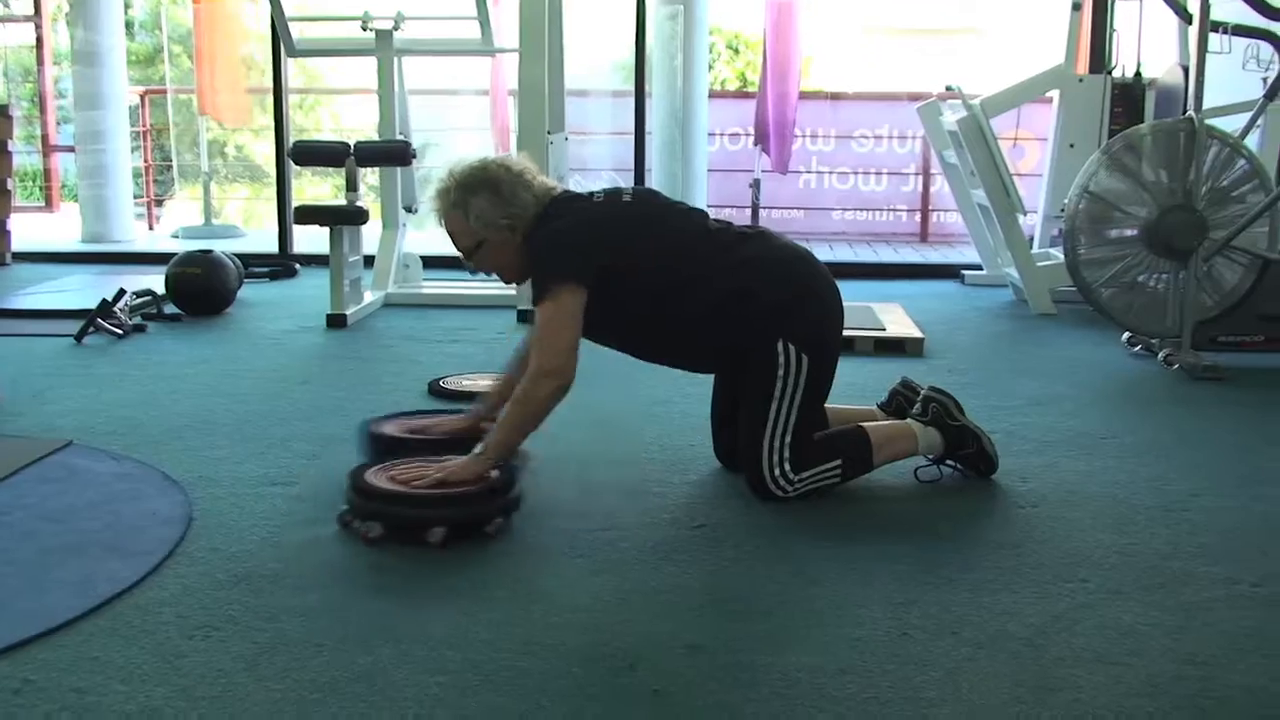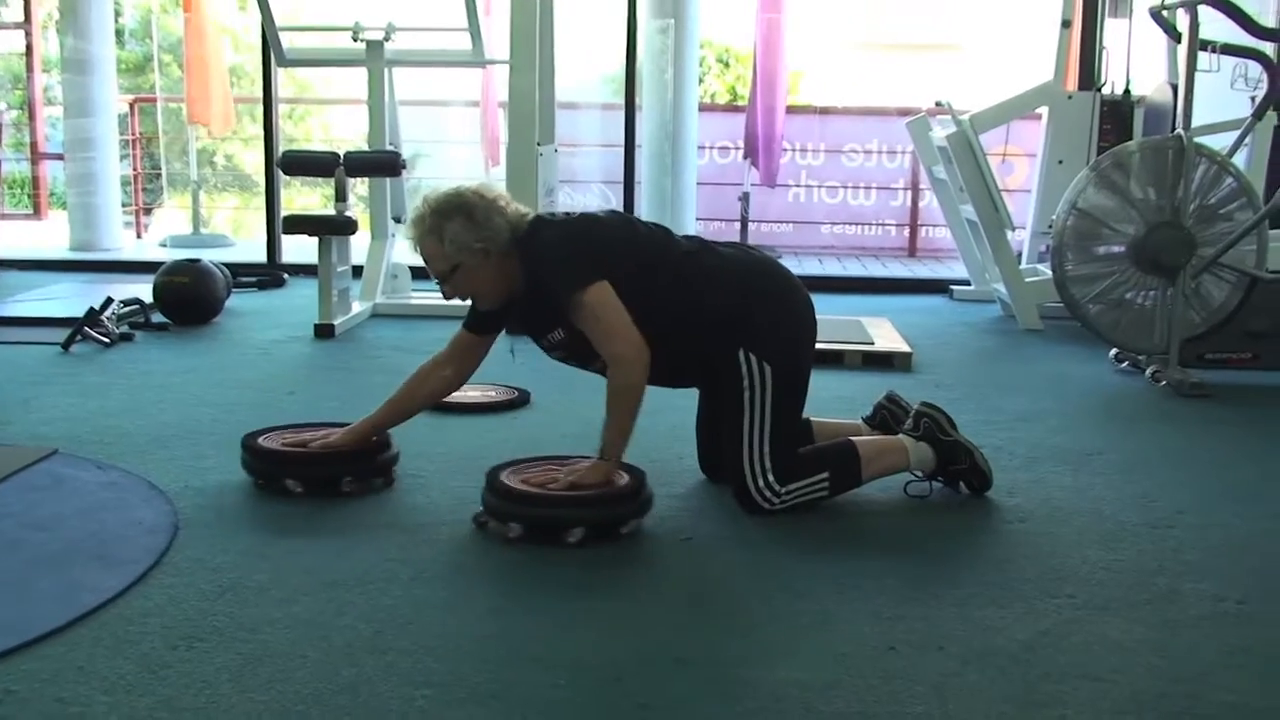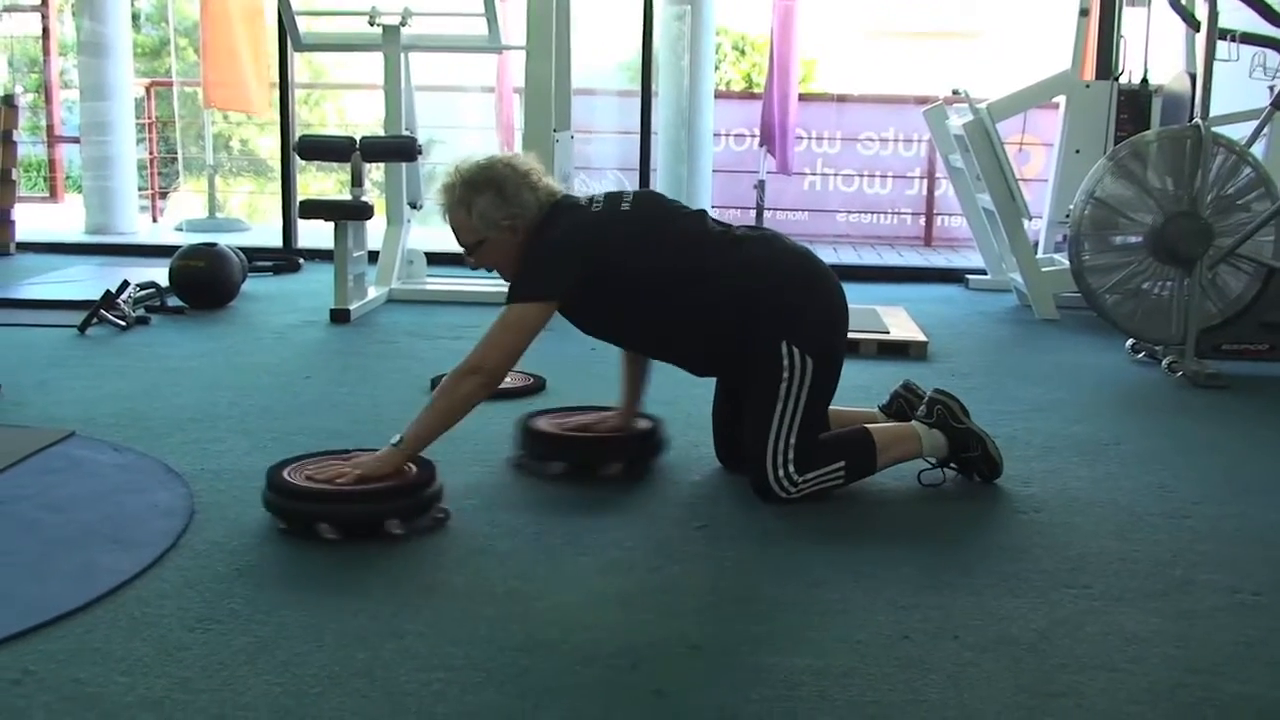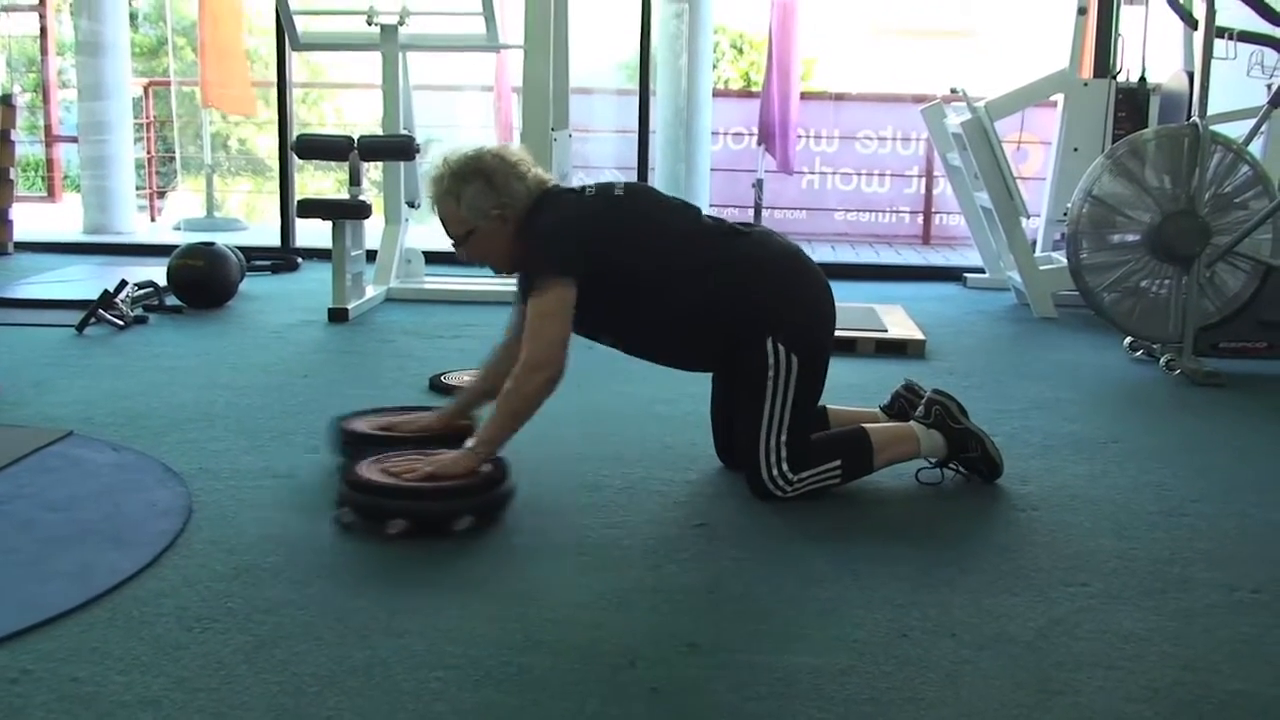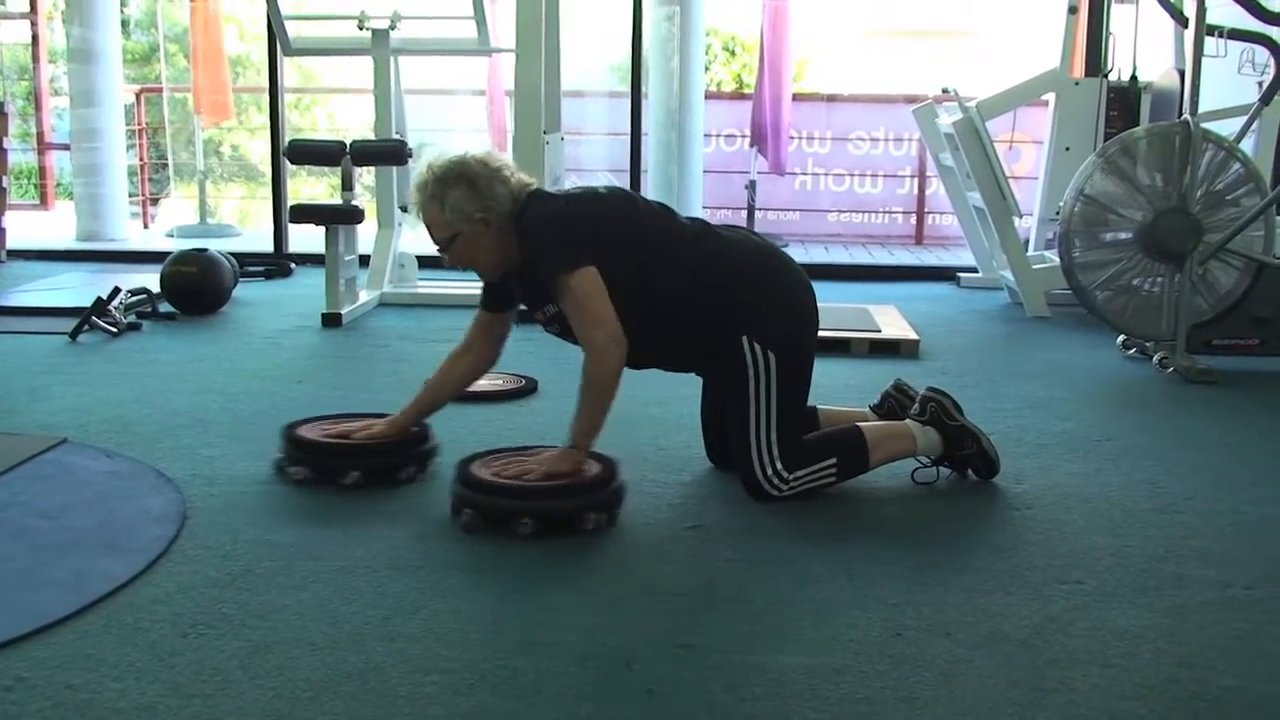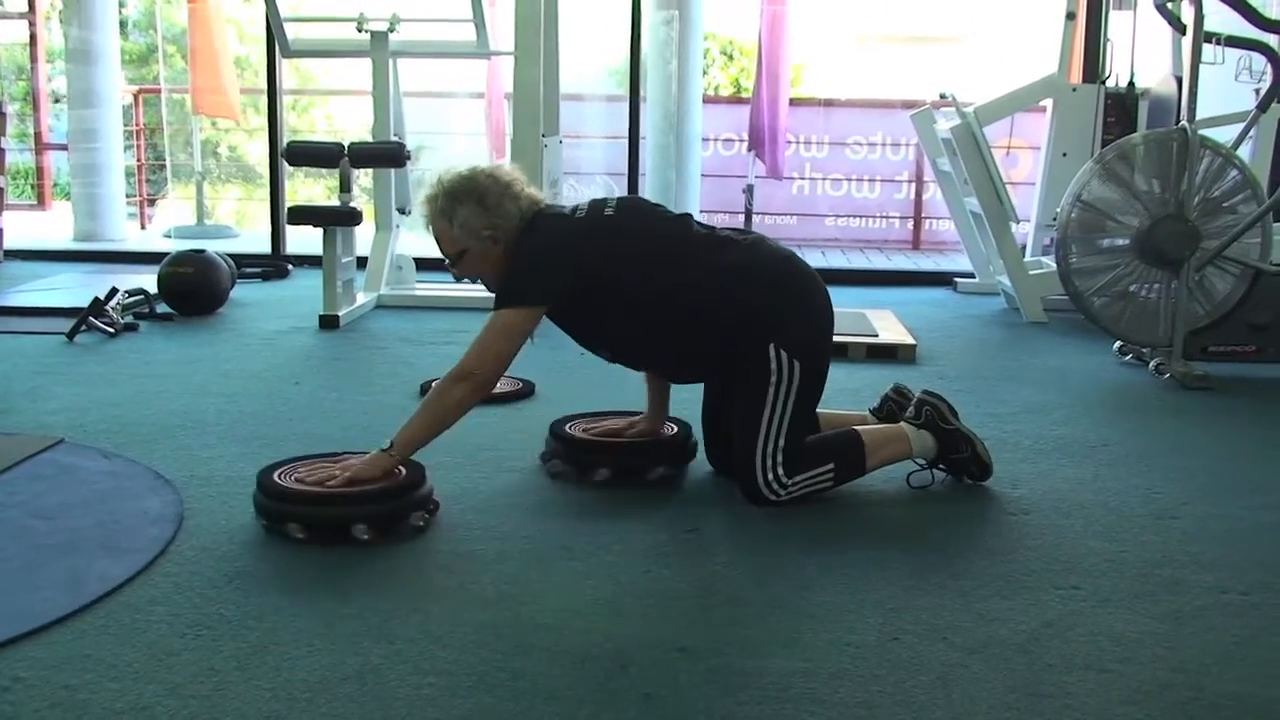
dt=0.7s
person 1, frame 1
left shoulder: (561, 241)
right shoulder: (556, 238)
left elbow: (553, 374)
right elbow: (538, 350)
left wrist: (482, 461)
right wrist: (482, 414)
left hip: (791, 313)
right hip: (767, 310)
left knee: (775, 475)
right knee: (737, 453)
left ankle: (931, 435)
right ankle: (898, 409)
person 1, frame 2
left shoulder: (555, 253)
right shoulder: (509, 282)
left elbow: (630, 358)
right elbow: (446, 369)
left wrist: (608, 462)
right wrist: (357, 434)
left hip: (762, 320)
right hip: (737, 325)
left knee: (762, 487)
right knee: (722, 462)
left ankle: (920, 450)
right ankle: (886, 423)
person 1, frame 3
left shoulder: (559, 248)
right shoulder: (579, 230)
left elbow: (481, 370)
right elbow: (656, 302)
left wrist: (396, 453)
right wrist: (629, 407)
left hip: (795, 313)
right hip: (774, 307)
left knee: (778, 475)
right knee: (739, 451)
left ankle: (929, 436)
right ankle: (900, 411)
person 1, frame 4
left shoulder: (553, 234)
right shoulder: (558, 228)
left elbow: (538, 368)
right elbow: (516, 346)
left wrist: (473, 453)
right wrist: (451, 413)
left hip: (782, 308)
right hip: (764, 306)
left knee: (776, 474)
right knee: (738, 450)
left ankle: (934, 438)
right ankle: (901, 411)
person 1, frame 5
left shoulder: (552, 232)
right shoulder: (512, 254)
left elbow: (608, 350)
right elbow: (478, 348)
left wrist: (573, 452)
right wrist: (404, 420)
left hip: (765, 308)
right hip: (740, 306)
left knee: (770, 473)
right knee: (730, 450)
left ankle: (928, 436)
right ankle: (899, 408)
person 1, frame 6
left shoulder: (542, 256)
right shoulder: (561, 239)
left elbow: (470, 380)
left wrist: (386, 458)
right wrist: (656, 416)
left hip: (781, 316)
right hip: (753, 312)
left knee: (768, 479)
right knee: (729, 456)
left ankle: (919, 438)
right ankle: (891, 413)
